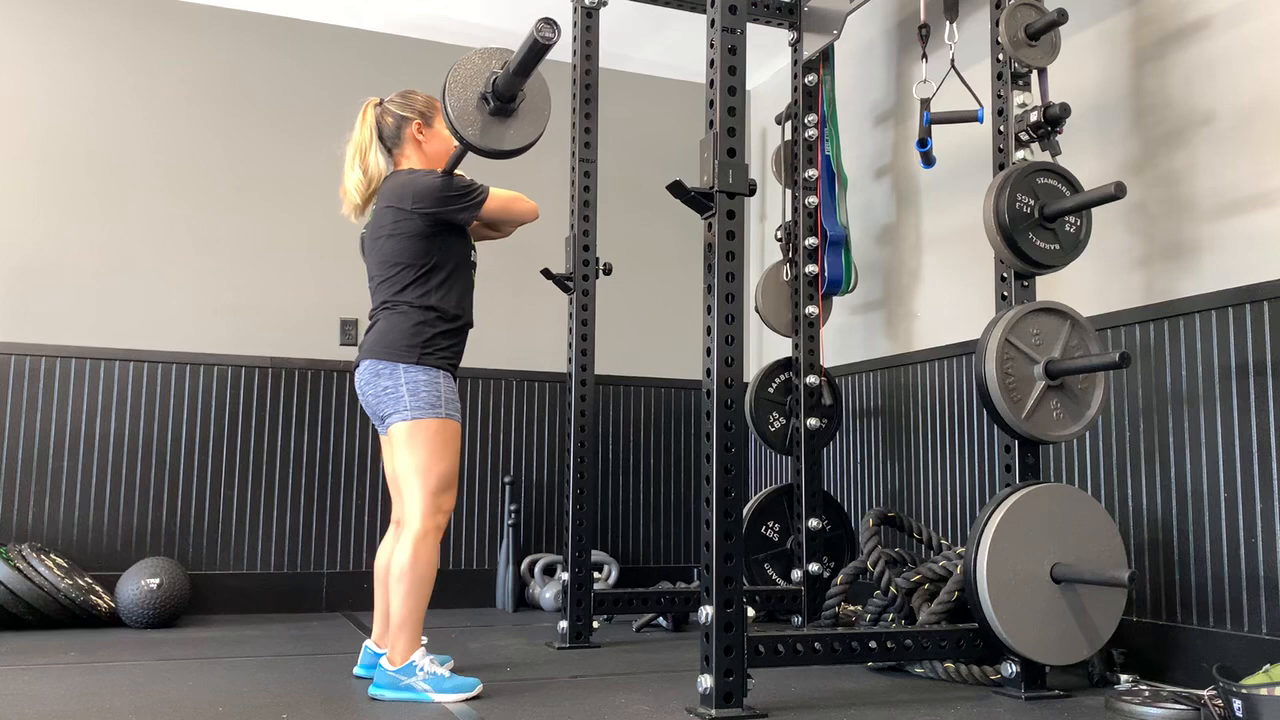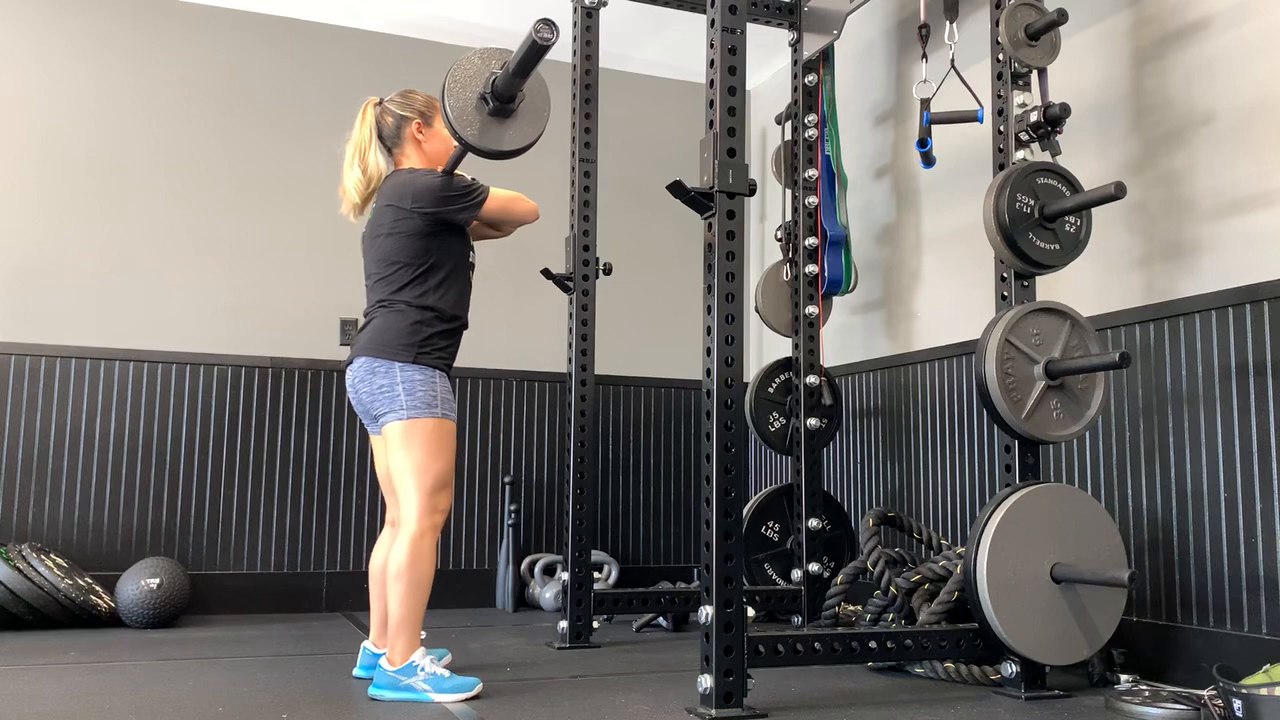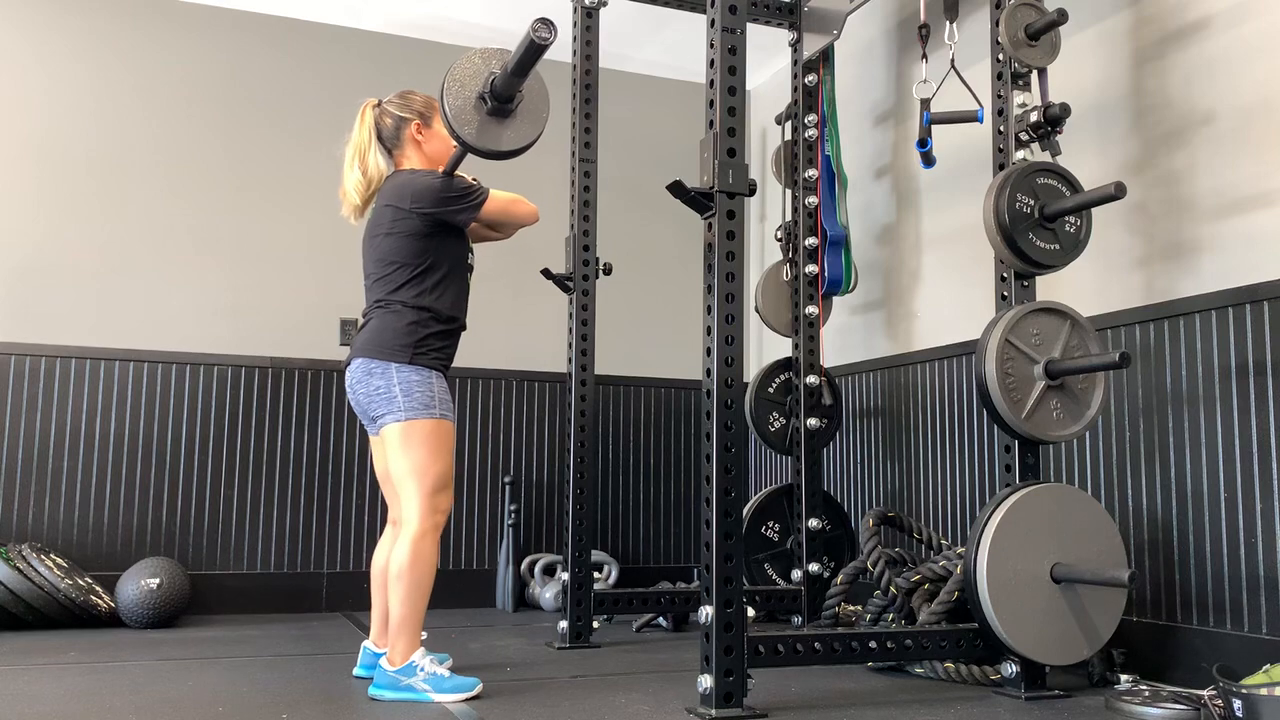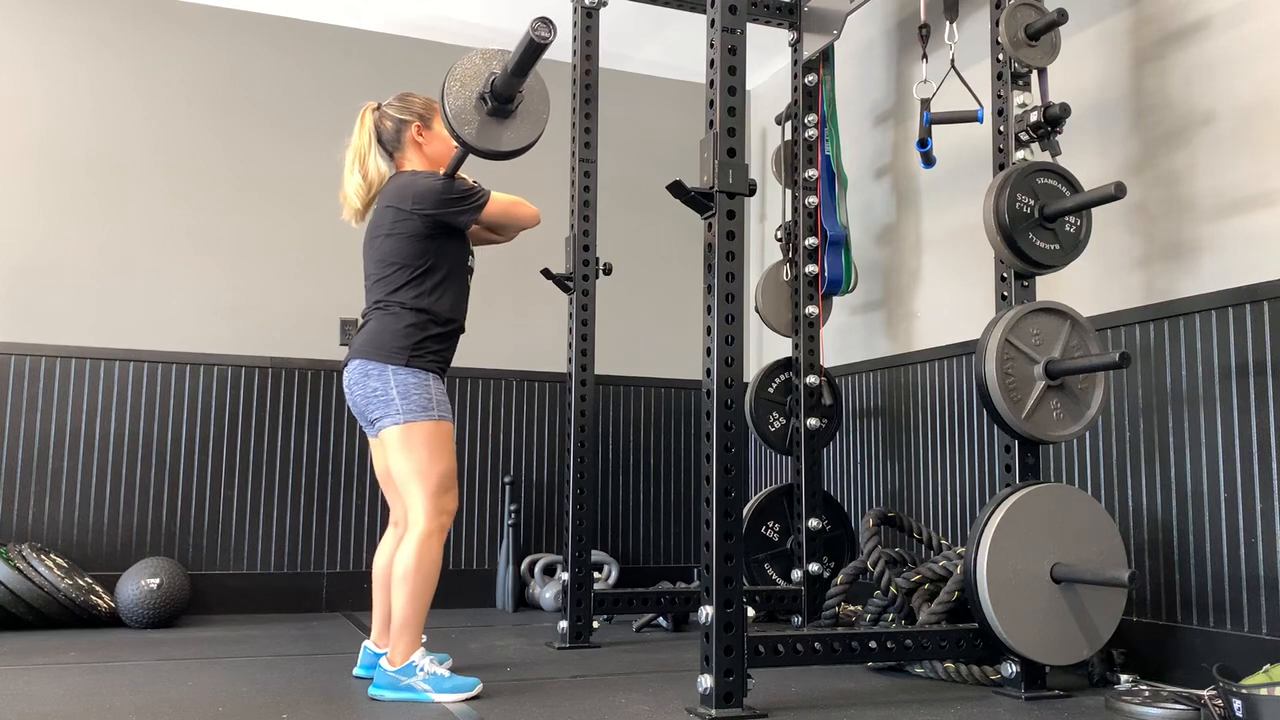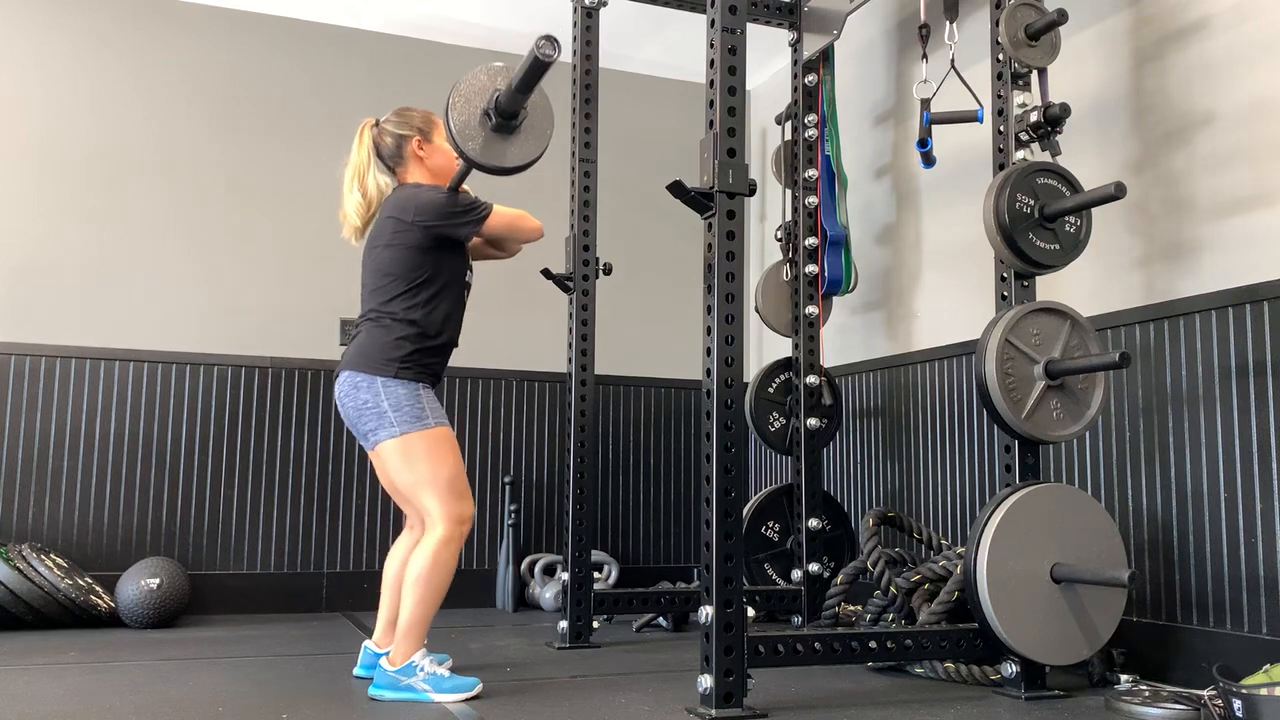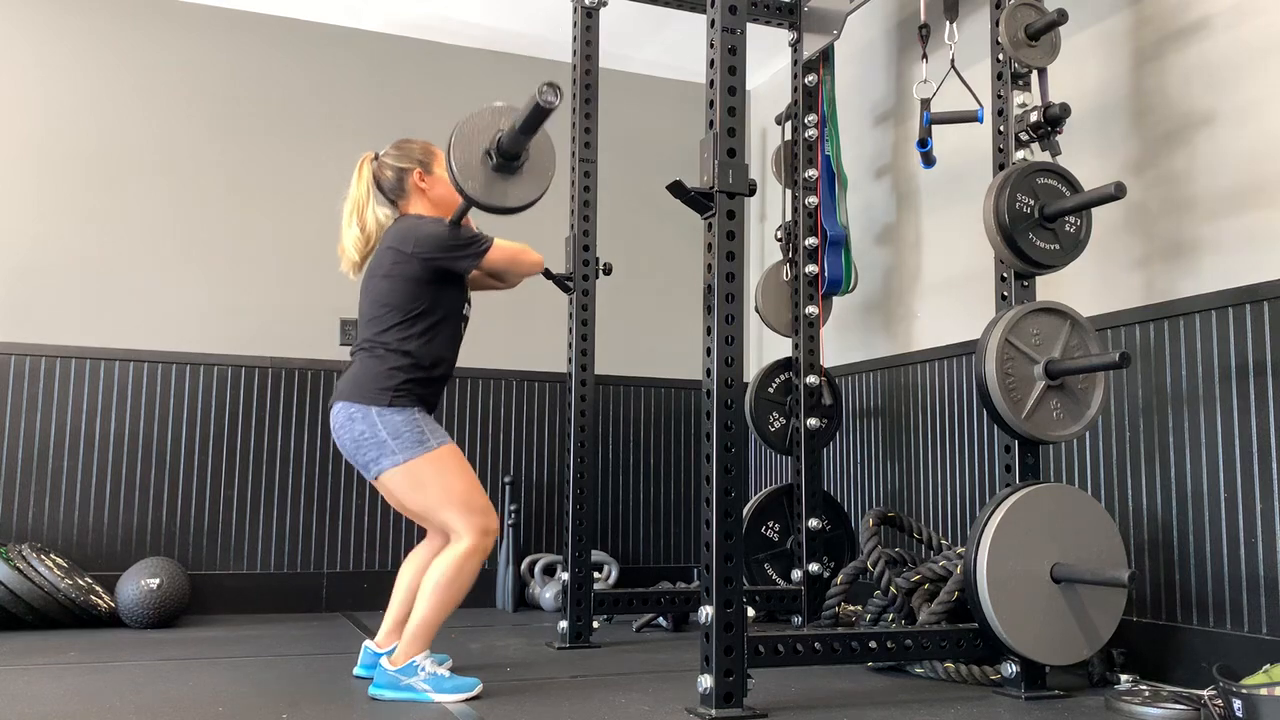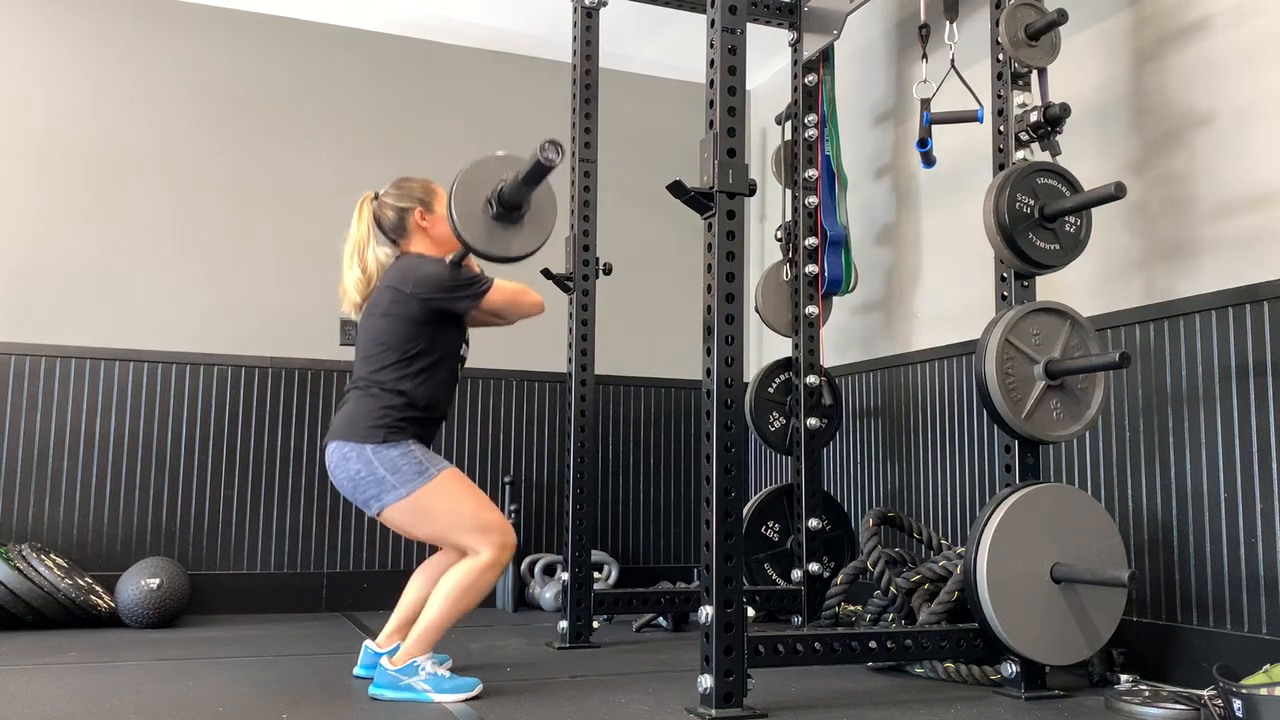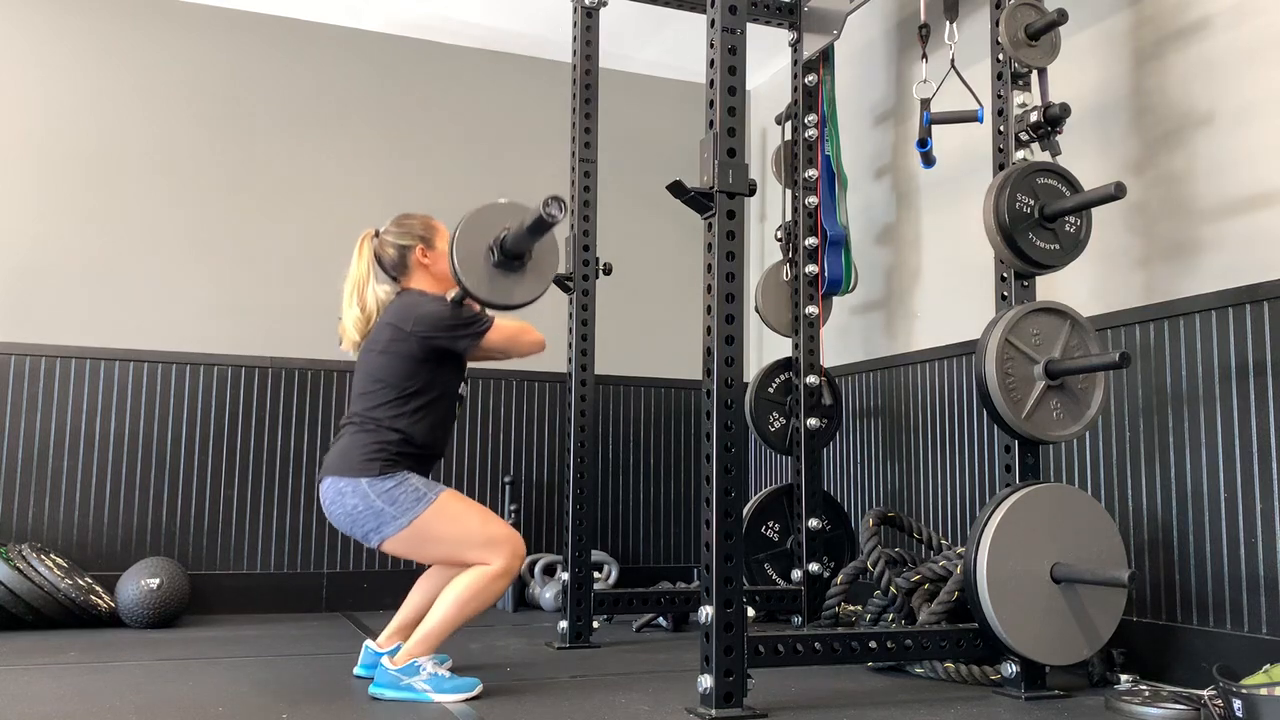
dt=0.2s
person 1, frame 1
left shoulder: (394, 199)
right shoulder: (427, 188)
left elbow: (483, 227)
right elbow: (525, 210)
left wrist: (477, 217)
right wrist: (480, 202)
left hip: (387, 369)
right hip: (412, 367)
left knee: (408, 518)
right knee: (428, 515)
left ankle: (381, 647)
right ankle: (402, 666)
person 1, frame 2
left shoulder: (395, 197)
right shoulder: (426, 187)
left elbow: (477, 226)
right elbow: (526, 210)
left wrist: (474, 213)
right wrist: (476, 196)
left hip: (379, 368)
right hip: (405, 367)
left knee: (403, 517)
right knee: (424, 515)
left ankle: (380, 648)
right ankle: (401, 666)
person 1, frame 3
left shoulder: (397, 198)
right shoulder: (426, 188)
left elbow: (493, 227)
right elbow: (525, 213)
left wrist: (469, 207)
right wrist: (473, 195)
left hip: (377, 369)
right hip: (402, 367)
left knee: (405, 518)
right knee: (425, 515)
left ankle: (381, 647)
right ankle: (402, 666)
person 1, frame 4
left shoulder: (401, 198)
right shoulder: (428, 190)
left elbow: (496, 231)
right elbow: (526, 215)
left wrist: (476, 219)
right wrist: (476, 203)
left hip: (376, 371)
right hip: (399, 370)
left knee: (408, 519)
right knee: (431, 514)
left ankle: (380, 646)
right ankle: (402, 665)
person 1, frame 5
left shoulder: (404, 211)
right shoulder: (429, 203)
left elbow: (499, 247)
right elbow: (528, 229)
left wrist: (479, 235)
right wrist: (489, 225)
left hip: (370, 384)
right hip: (389, 383)
left knee: (425, 522)
right knee: (450, 518)
left ankle: (382, 647)
right ankle: (403, 666)
person 1, frame 6
left shoulder: (405, 241)
right shoulder: (430, 235)
left elbow: (500, 277)
right elbow: (529, 262)
left wrist: (475, 249)
right wrist: (474, 237)
left hip: (367, 413)
right hip: (383, 412)
left knee: (450, 531)
right knee: (475, 528)
left ankle: (384, 647)
right ankle: (403, 666)
person 1, frame 7
left shoulder: (406, 278)
right shoulder: (429, 275)
left elbow: (499, 310)
right elbow: (529, 303)
left wrist: (473, 279)
right wrist: (479, 275)
left hip: (362, 448)
right hip: (377, 448)
left knee: (472, 541)
right knee: (494, 541)
left ankle: (385, 647)
right ankle: (405, 666)
person 1, frame 8
left shoulder: (406, 314)
right shoulder: (429, 313)
left elbow: (477, 344)
right elbow: (530, 340)
left wrist: (472, 312)
right wrist: (479, 310)
left hip: (355, 483)
right hip: (370, 484)
left knee: (477, 546)
right knee: (504, 551)
left ankle: (387, 646)
right ankle: (406, 666)
